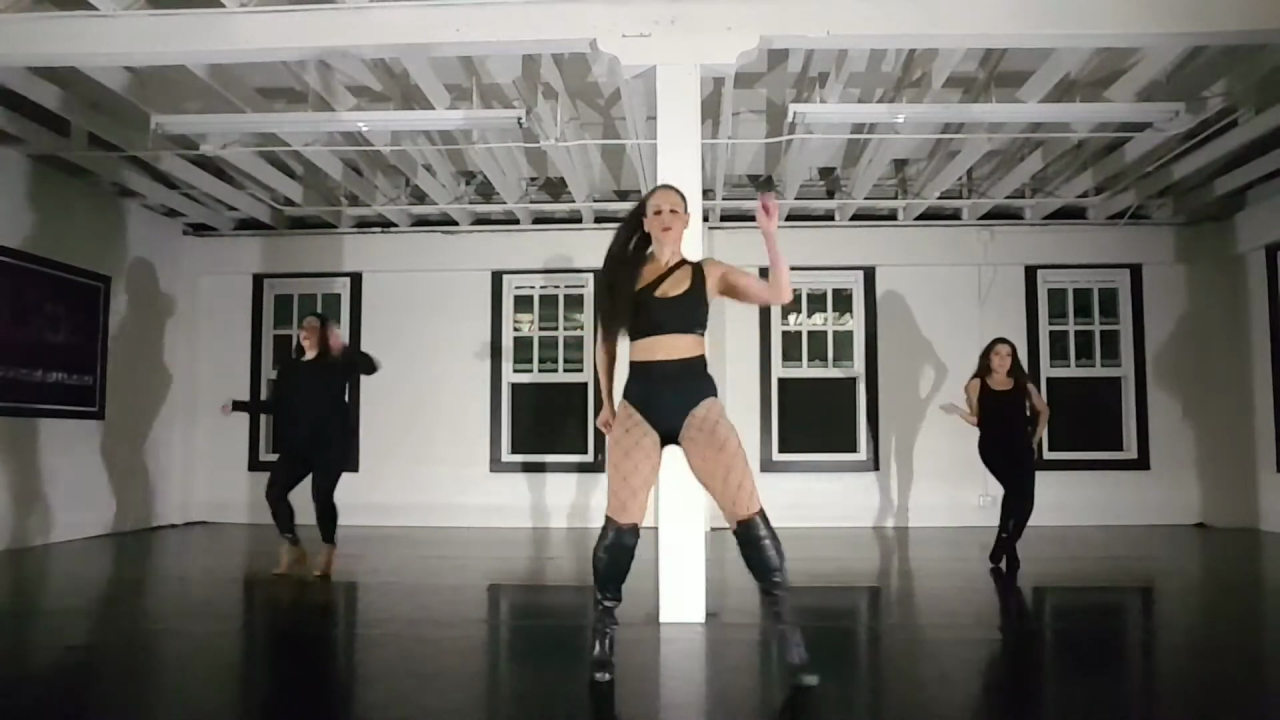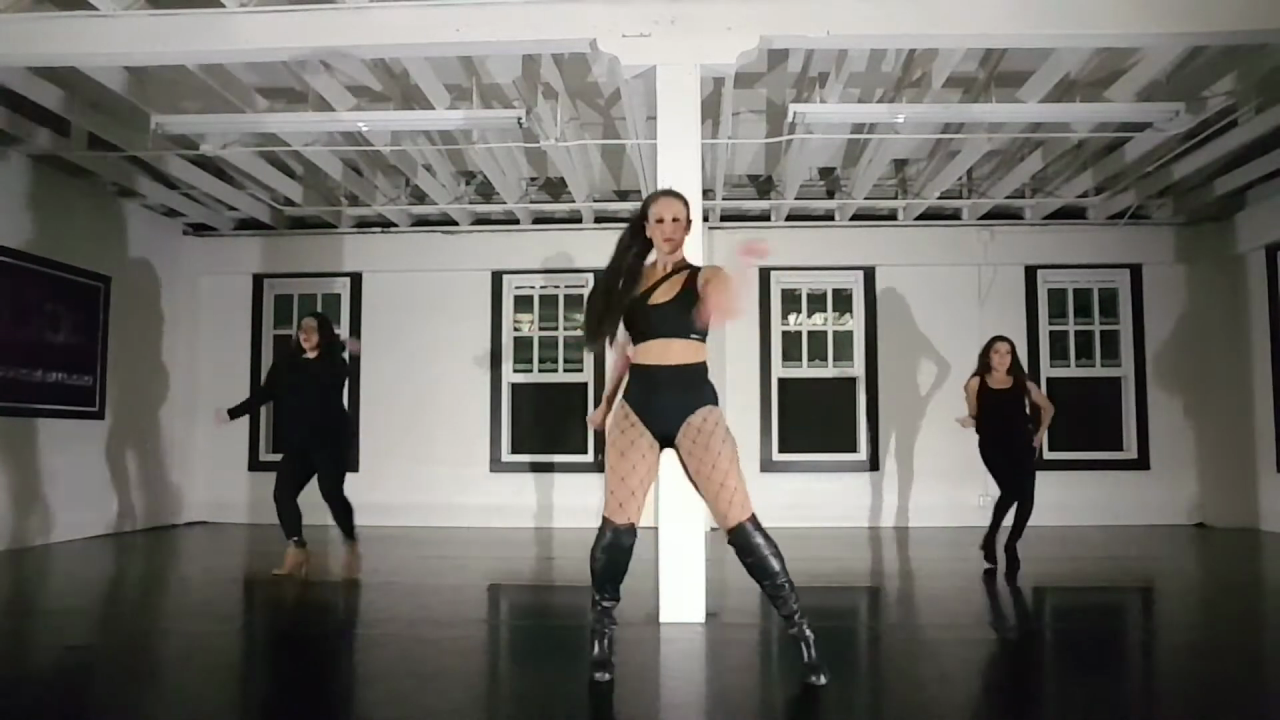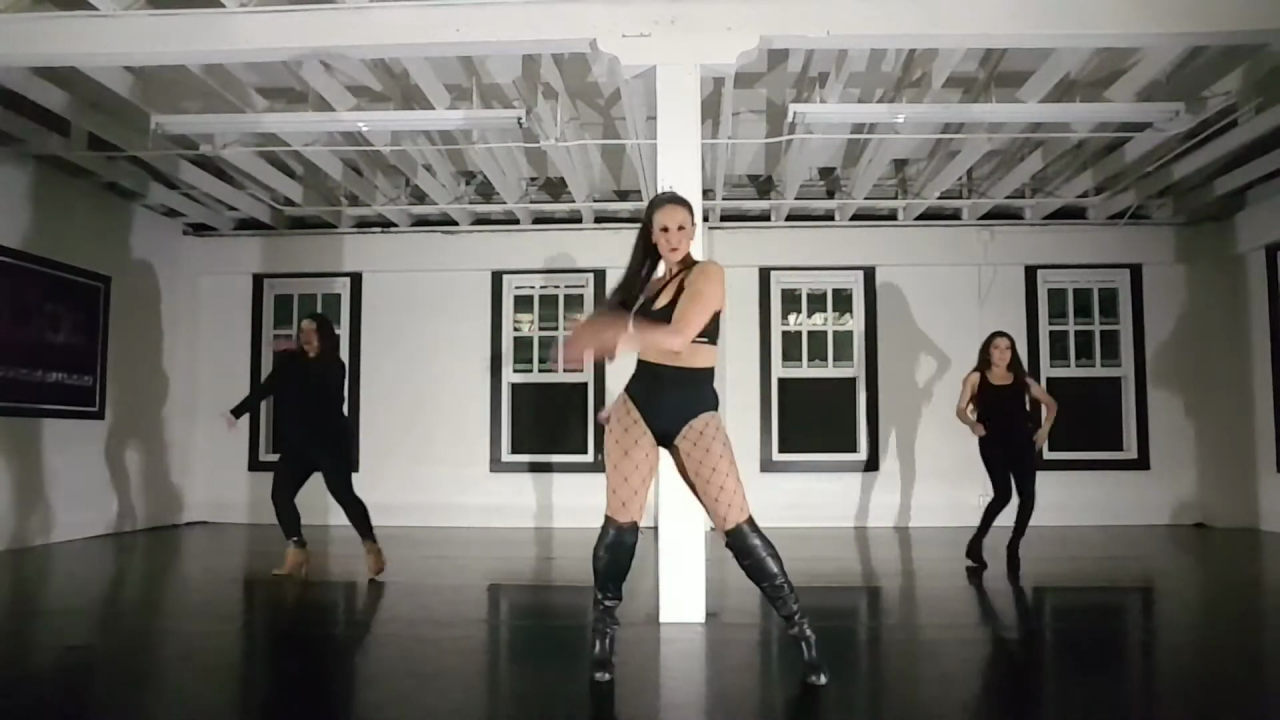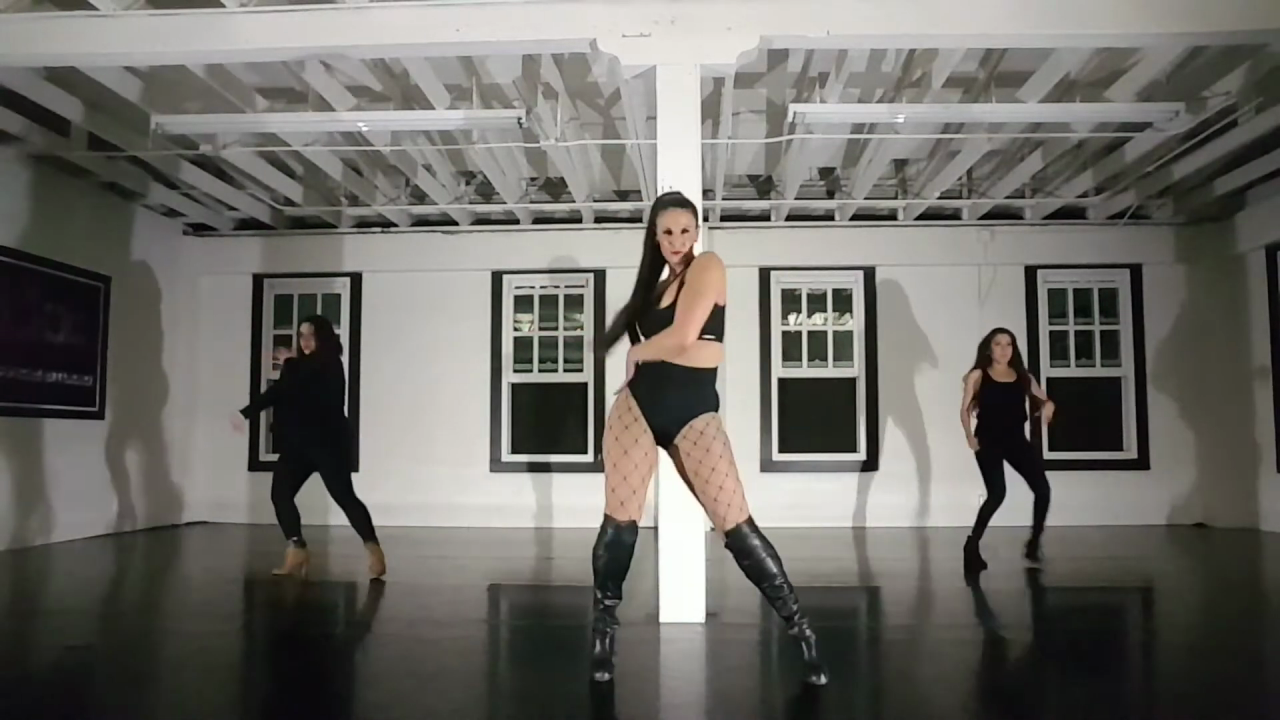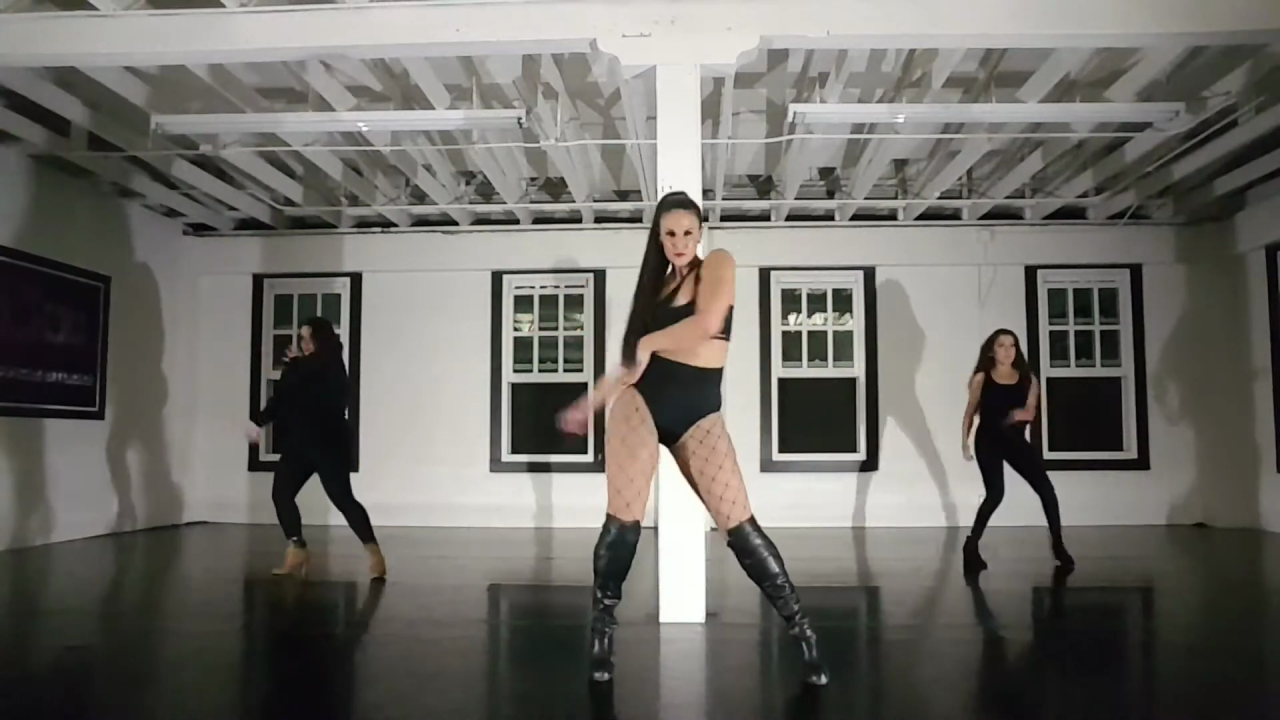
dt=0.1s
person 1, frame 1
left shoulder: (706, 272)
right shoulder: (624, 271)
left elbow: (780, 294)
right elbow: (606, 334)
left wrist: (769, 233)
right wrist: (606, 400)
left hip: (697, 400)
right hip: (639, 402)
left knee: (747, 512)
right knee: (621, 521)
left ankle: (786, 629)
right ankle: (604, 628)
person 1, frame 2
left shoulder: (705, 277)
right shoulder: (631, 278)
left elbow: (718, 321)
left wrist: (735, 270)
right wrist: (608, 399)
left hip: (694, 406)
right hip: (636, 408)
left knee: (740, 522)
right knee: (618, 521)
left ankle: (800, 629)
right ankle: (601, 630)
person 1, frame 3
left shoulder: (707, 274)
right shoulder: (645, 282)
left elbow: (677, 339)
left wrist: (622, 331)
left hip: (695, 409)
right hip: (638, 403)
left knee: (737, 524)
right knee: (621, 521)
left ankle: (800, 629)
right ankle: (602, 630)
person 1, frame 4
left shoulder: (708, 270)
right shoulder: (657, 284)
left elbow: (684, 336)
left wrist: (644, 348)
left hip: (696, 410)
right hip: (637, 402)
left knee: (737, 524)
right knee: (621, 519)
left ankle: (801, 628)
right ankle: (603, 630)
person 1, frame 5
left shoulder: (719, 264)
right shoulder: (656, 283)
left elbow: (706, 324)
left wrist: (648, 344)
right wrist: (592, 399)
left hip: (699, 410)
right hip: (642, 401)
left knee: (739, 523)
right knee: (623, 519)
left ankle: (800, 630)
right ankle: (601, 630)
person 2, frame 1
left shoulder: (335, 362)
right shoulder: (289, 369)
left elbow: (368, 366)
right elbow: (272, 405)
left wrist: (342, 349)
right wrist: (238, 405)
left hip: (331, 442)
right hip: (296, 443)
left knee: (322, 495)
right knee: (275, 491)
left ankle: (327, 551)
right ankle: (292, 548)
person 2, frame 2
left shoulder: (333, 363)
right shoulder: (288, 362)
right elbow: (265, 394)
right wrist: (232, 413)
left hip: (330, 440)
right hip: (298, 442)
left knee: (332, 494)
right knee: (283, 494)
left ankle: (351, 548)
right ankle: (298, 551)
person 2, frame 3
left shoulder: (331, 364)
right shoulder: (292, 364)
right elbow: (265, 389)
right wrist: (237, 412)
left hip: (330, 441)
right hip: (298, 443)
left knee: (344, 494)
right knee: (280, 494)
left ankle: (372, 548)
right ankle: (297, 552)
person 2, frame 4
left shoulder: (328, 363)
right shoulder: (300, 366)
right elbow: (279, 393)
left hip: (328, 441)
right hip: (297, 442)
left knee: (344, 495)
right knee: (280, 493)
left ankle: (374, 551)
right ankle: (297, 552)
person 2, frame 5
left shoulder: (329, 364)
right shoulder: (304, 366)
right elbow: (285, 395)
left hip: (328, 442)
right hip: (299, 443)
left knee: (342, 498)
right knee: (281, 494)
left ankle: (373, 552)
right ankle: (297, 552)
person 3, frame 1
left shoulder: (1023, 385)
right shoulder: (977, 384)
left elbow: (1043, 410)
right elbow: (976, 419)
left wrist: (1036, 437)
right wrist: (957, 411)
left hip: (1021, 447)
right hip: (992, 446)
left knee: (1026, 499)
right knee: (1013, 489)
left ankle: (1009, 544)
right ankle: (1003, 536)
person 3, frame 2
left shoulder: (1022, 383)
right shoulder: (976, 383)
left elbow: (1047, 407)
right elbow: (972, 415)
left wrist: (1040, 433)
right wrist: (968, 421)
left hip: (1021, 445)
right hip: (992, 445)
left knee: (1026, 497)
right knee: (1010, 493)
left ankle: (1011, 547)
right ankle: (990, 538)
person 3, frame 3
left shoulder: (1022, 380)
right shoulder: (976, 378)
left elbow: (1050, 403)
right elbow: (960, 408)
left wrist: (1045, 427)
right wrist: (972, 424)
left hip: (1022, 442)
right hip: (992, 442)
left knee: (1027, 495)
right knee: (1003, 493)
left ankle: (1014, 544)
right ankle: (976, 542)
person 3, frame 4
left shoulder: (1024, 377)
right shoulder: (978, 376)
left elbow: (1044, 400)
right elbow: (965, 408)
left wrist: (1047, 407)
right wrist: (969, 434)
left hip: (1016, 439)
right hip: (987, 441)
left knee: (1042, 488)
right knee: (997, 494)
left ankle: (1034, 542)
right ankle: (972, 546)
person 3, frame 5
left shoulder: (1027, 379)
right shoulder: (981, 378)
left elbow: (1031, 412)
right elbow: (970, 411)
left wrist: (1022, 414)
right wrist: (965, 440)
left hip: (1016, 441)
right hip: (988, 442)
left knee: (1046, 490)
right knee: (996, 494)
left ankle: (1057, 546)
right ankle: (972, 547)
